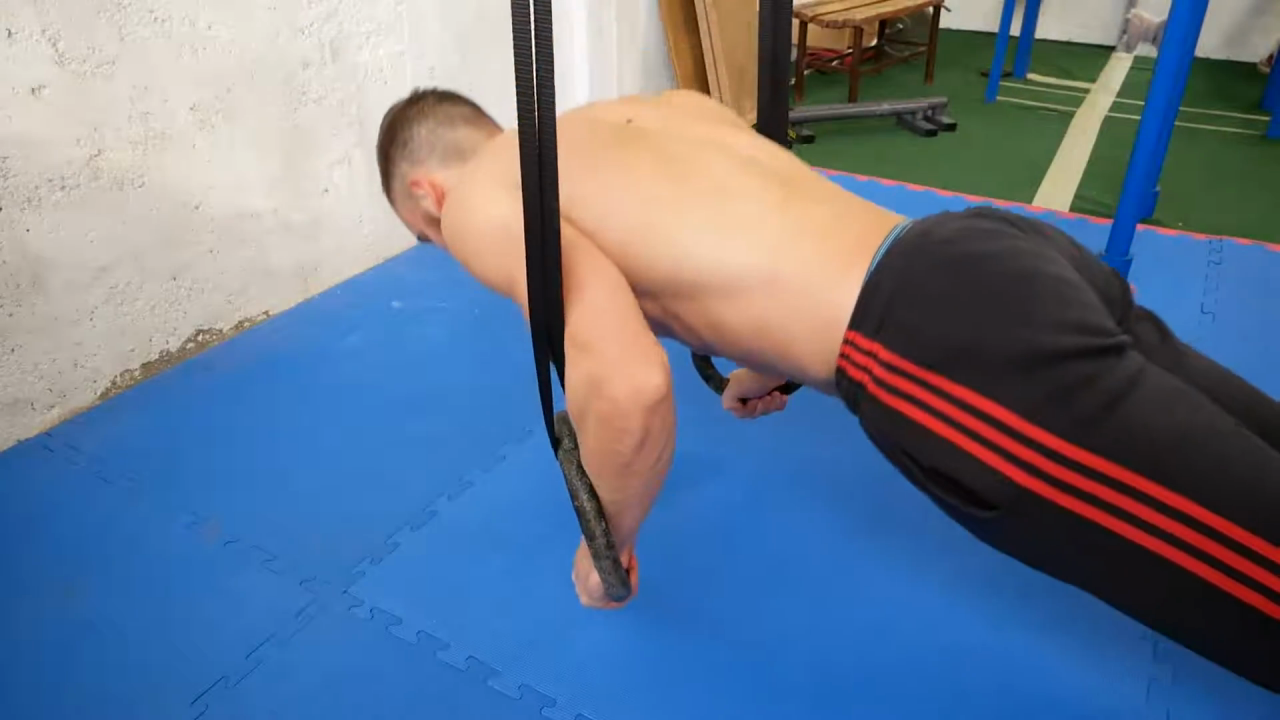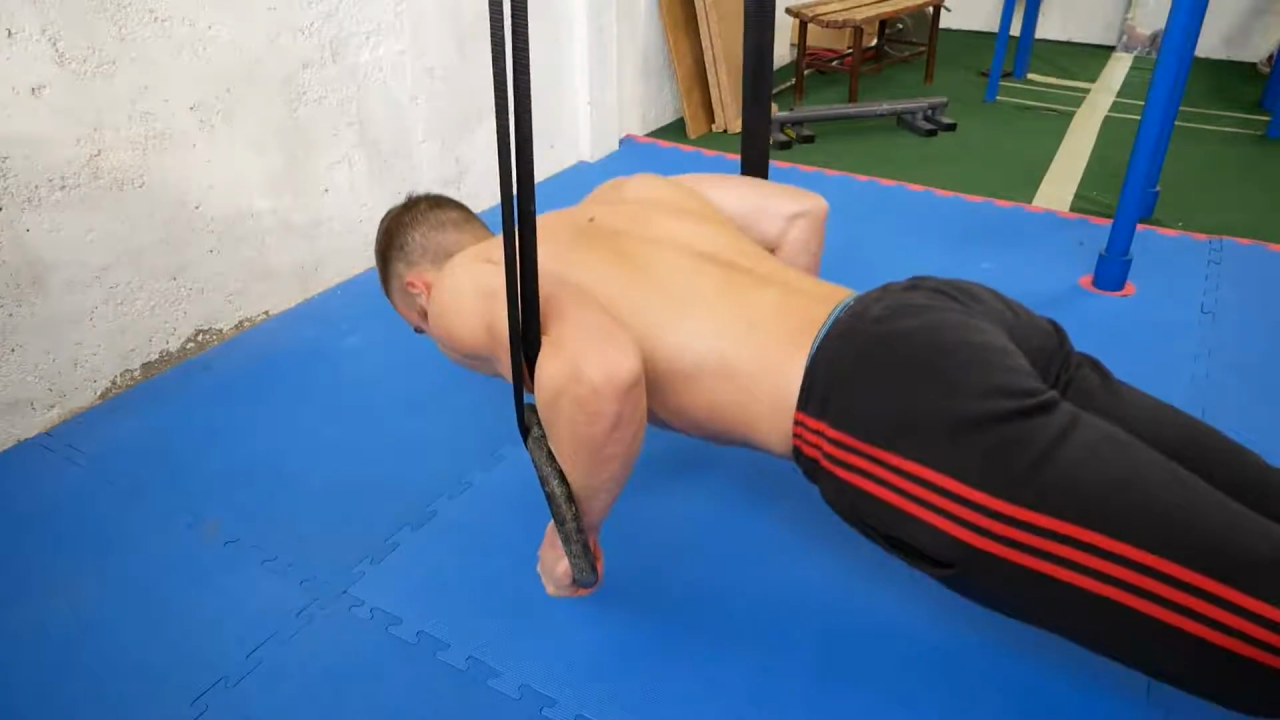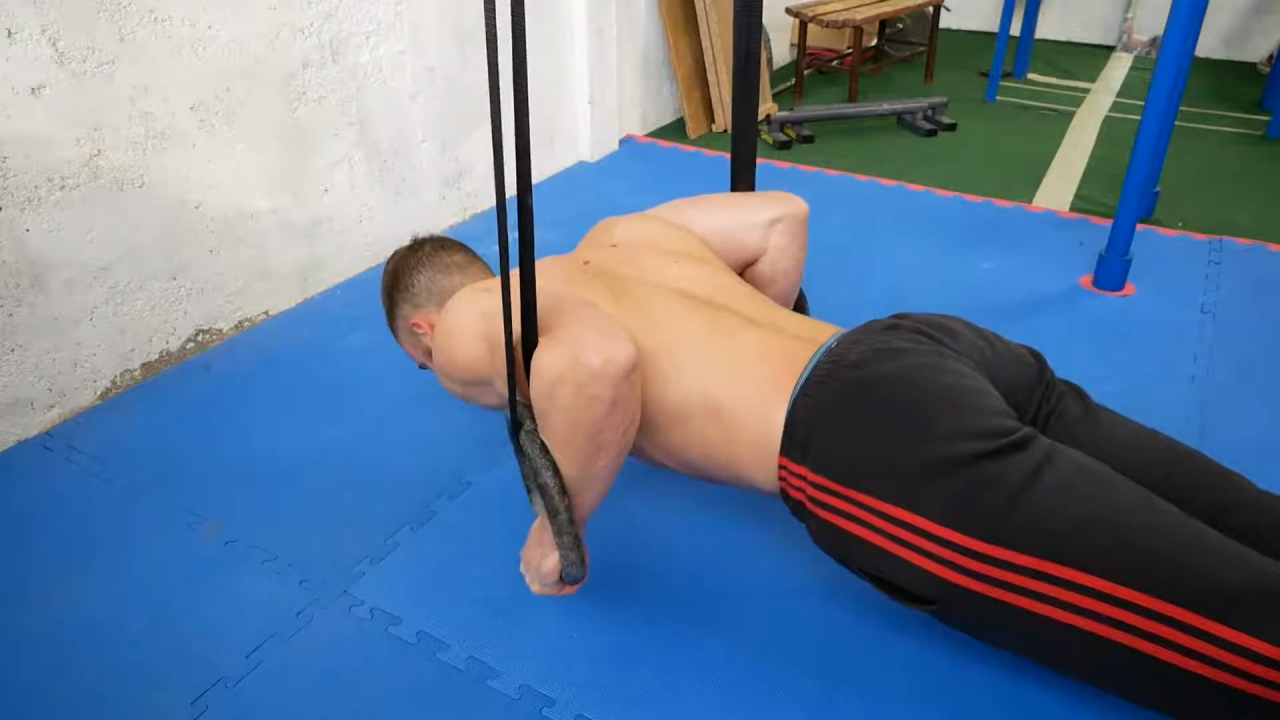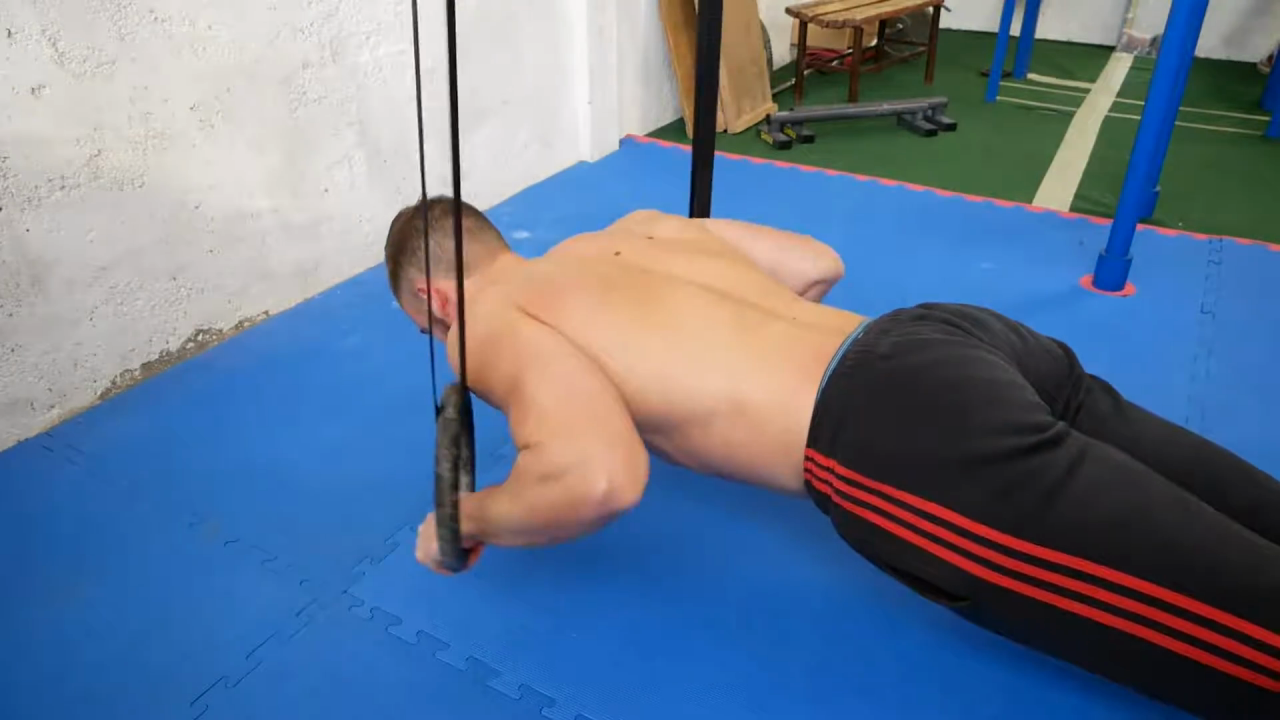
dt=0.4s
person 1, frame 1
left shoulder: (483, 201)
right shoulder: (647, 112)
left elbow: (628, 388)
left wrist: (608, 550)
right wrist: (779, 354)
left hip: (949, 345)
right hip: (1002, 254)
person 1, frame 2
left shoulder: (465, 292)
right shoulder: (617, 198)
left elbow: (601, 372)
right elbow: (801, 212)
left wrist: (569, 533)
left hip: (891, 413)
right hip: (947, 315)
person 1, frame 3
left shoulder: (466, 332)
right shoulder: (611, 237)
left elbow: (598, 361)
right elbow: (785, 214)
left wrist: (556, 529)
left hip: (877, 446)
right hip: (932, 347)
person 1, frame 4
left shoulder: (490, 329)
right shoulder: (628, 231)
left elbow: (606, 476)
left wrist: (474, 518)
left hip: (909, 444)
right hip: (957, 339)
